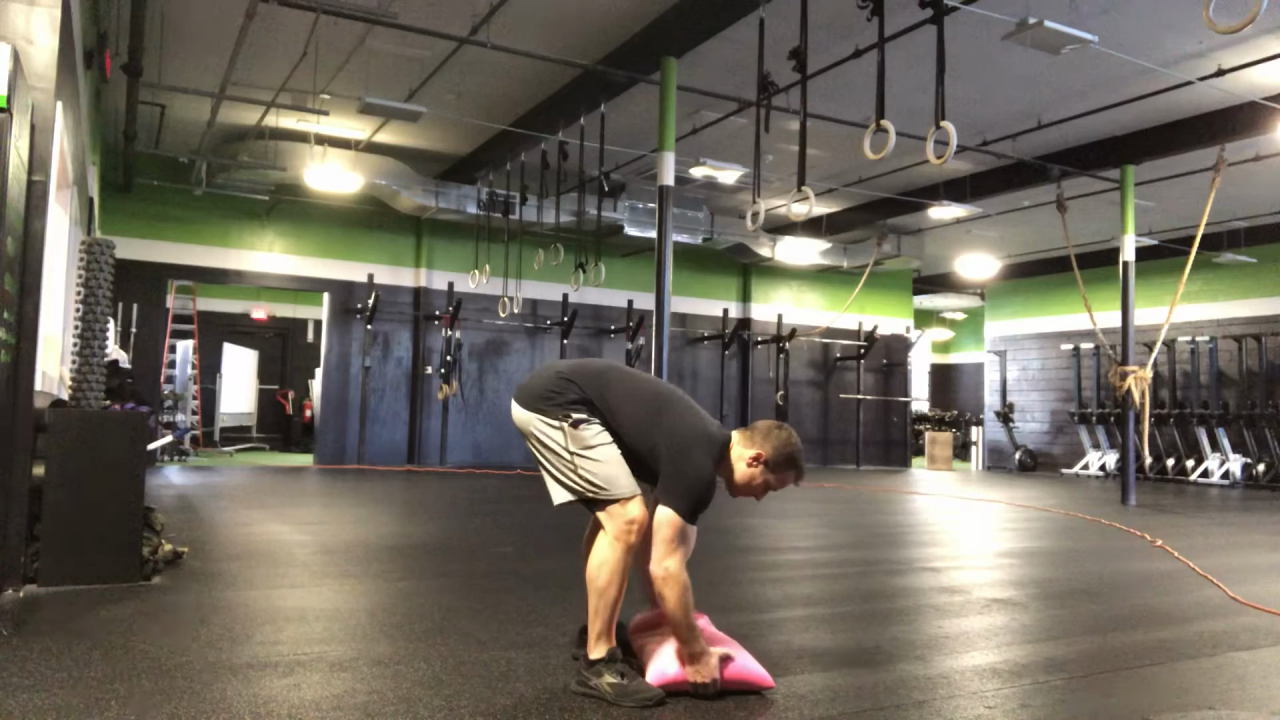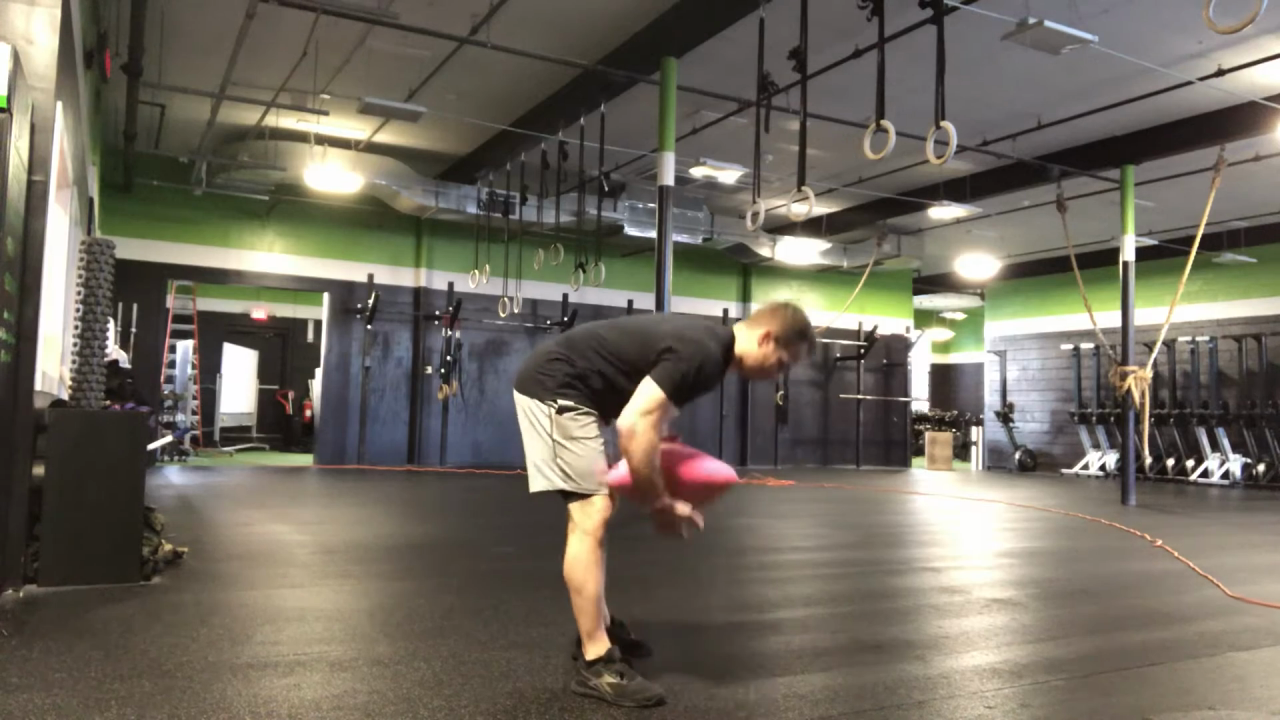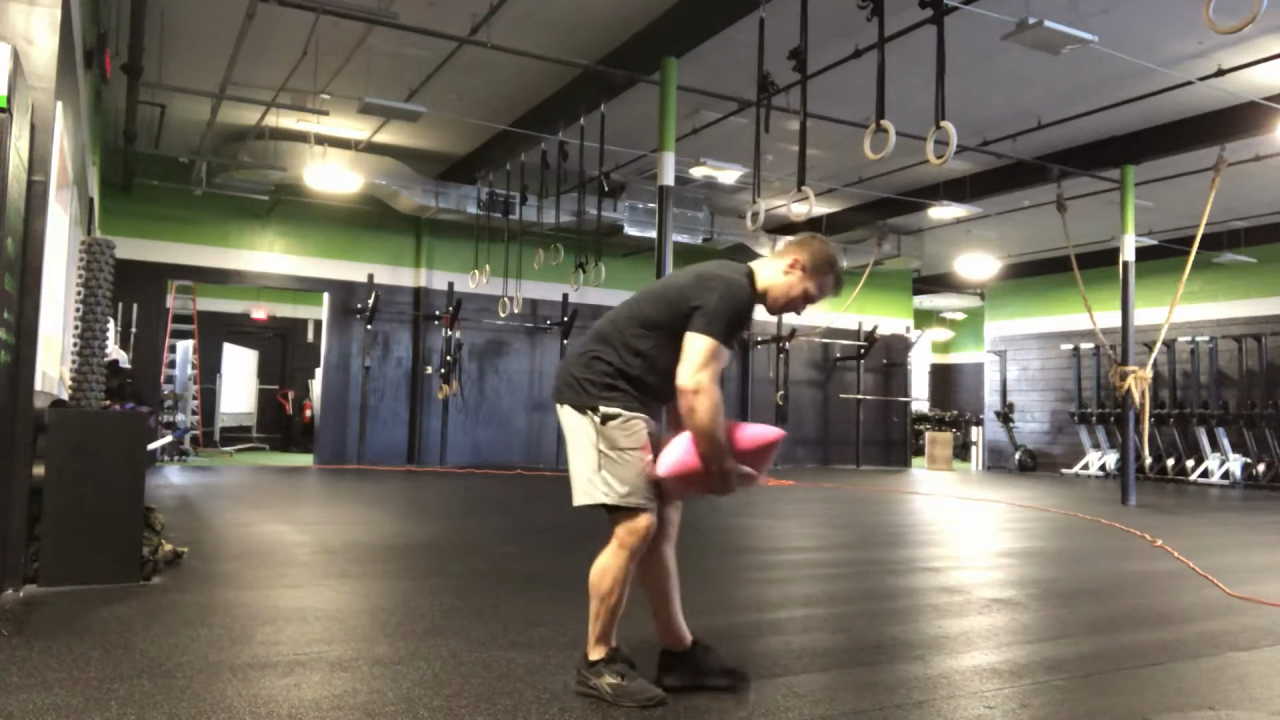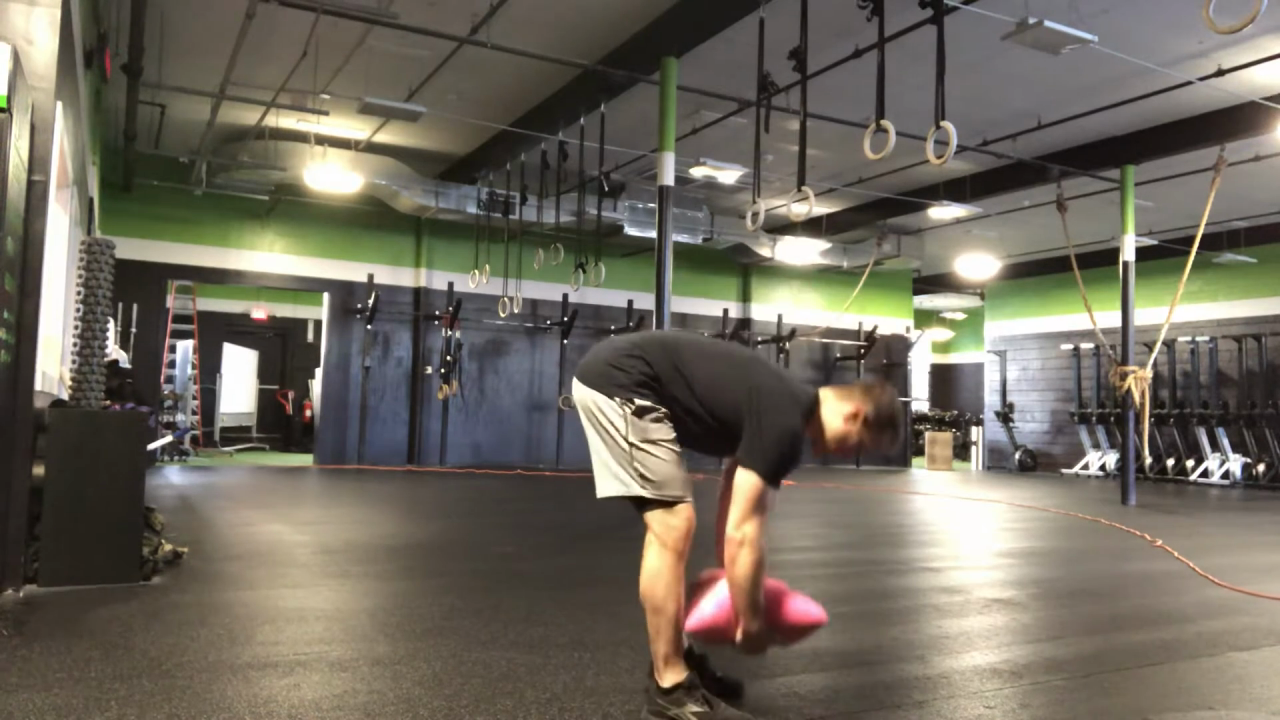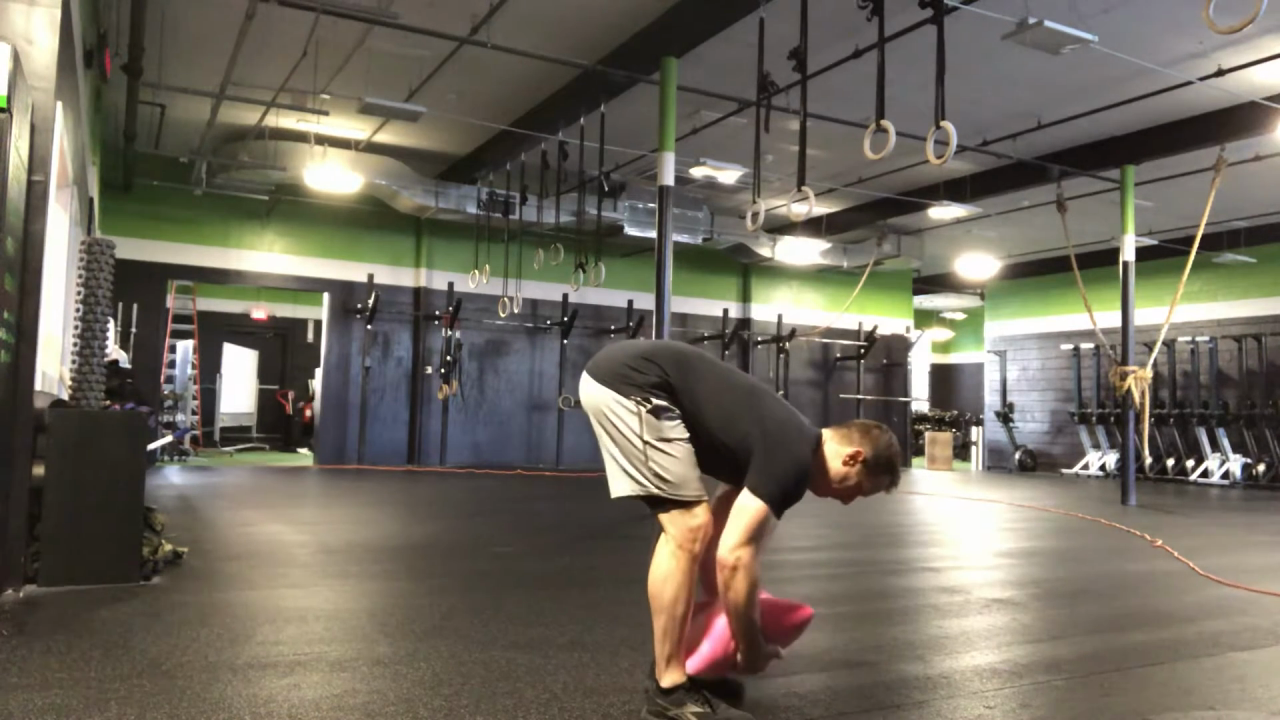
dt=0.7s
person 1, frame 1
left shoulder: (706, 441)
right shoulder: (697, 461)
left elbow: (654, 540)
right elbow: (665, 567)
left wrist: (661, 616)
right wrist: (697, 655)
left hip: (544, 395)
right hip: (553, 403)
left knee: (611, 515)
right knee: (626, 519)
left ankle: (597, 632)
right ankle: (597, 665)
person 1, frame 2
left shoulder: (707, 344)
right shoulder: (702, 354)
left elbow: (649, 418)
right elbow: (634, 427)
right wrist: (663, 505)
left hip: (557, 386)
right hip: (554, 387)
left knee: (592, 511)
right knee: (591, 515)
left ankle: (598, 628)
right ankle: (596, 663)
person 1, frame 3
left shoulder: (725, 287)
right shoulder: (731, 290)
left elbow: (679, 381)
right elbow: (696, 384)
left wrist: (691, 452)
right wrist: (722, 466)
left hip: (622, 396)
right hip: (599, 394)
left knee: (662, 516)
right knee: (635, 526)
left ankle: (679, 654)
right ankle: (598, 663)
person 1, frame 4
left shoulder: (785, 406)
right shoulder: (785, 421)
left elbow: (733, 516)
right elbow: (743, 532)
left wrist: (729, 579)
right wrist: (751, 622)
left hip: (611, 377)
right hip: (619, 381)
left knee: (668, 529)
right knee: (672, 527)
left ankle: (675, 658)
person 1, frame 5
left shoulder: (785, 443)
right shoulder: (793, 460)
left elbow: (718, 536)
right elbow: (733, 556)
left wrist: (717, 608)
right wrist: (751, 648)
left hip: (613, 375)
right hip: (628, 383)
left knee: (685, 529)
right knee: (687, 531)
left ankle: (673, 662)
